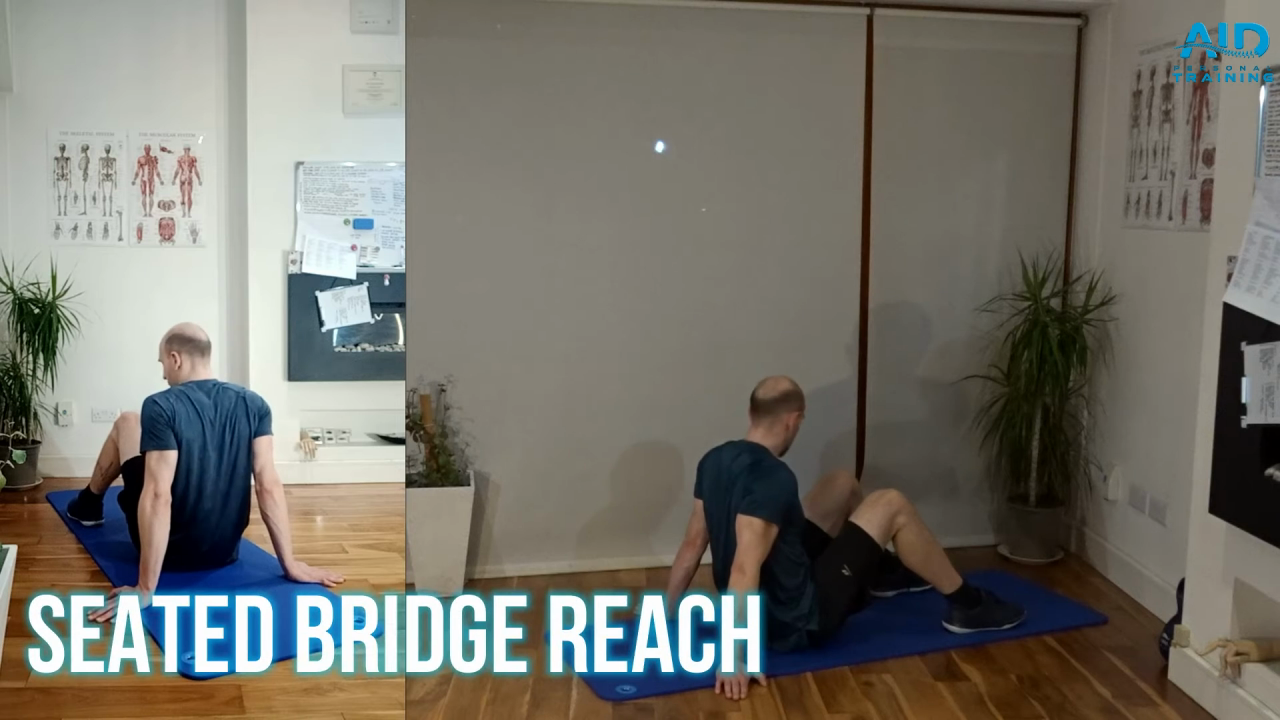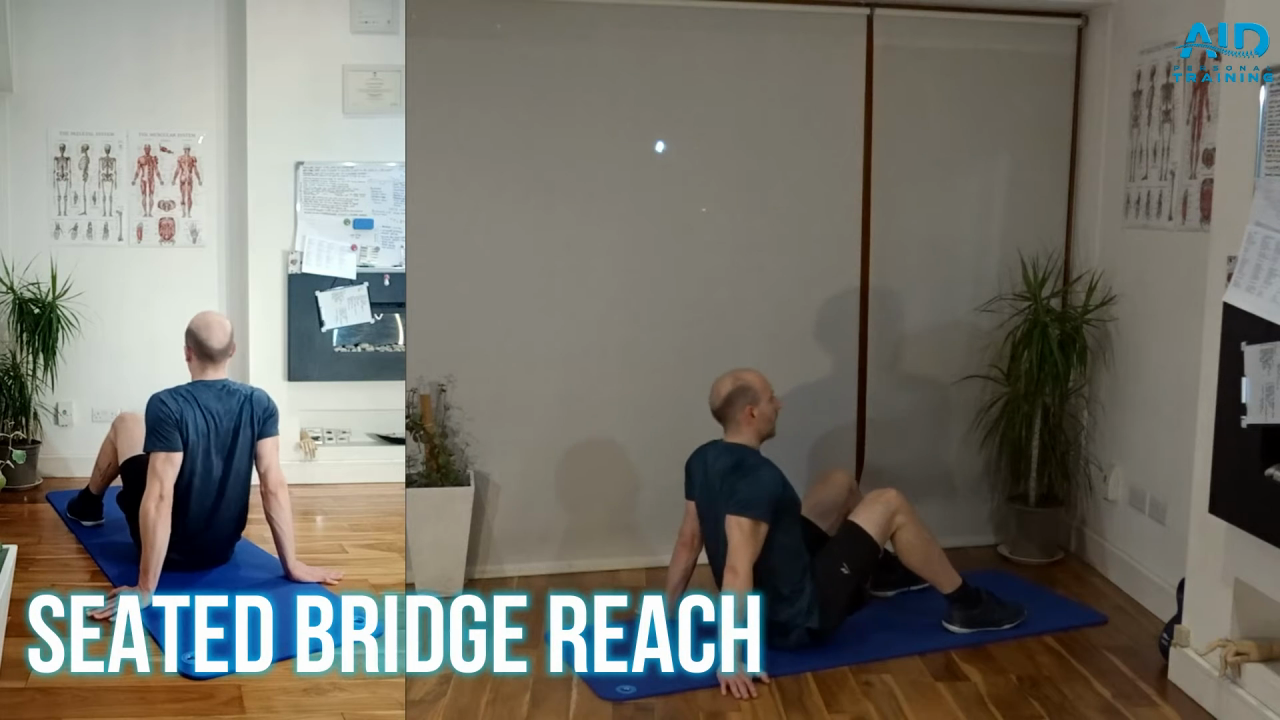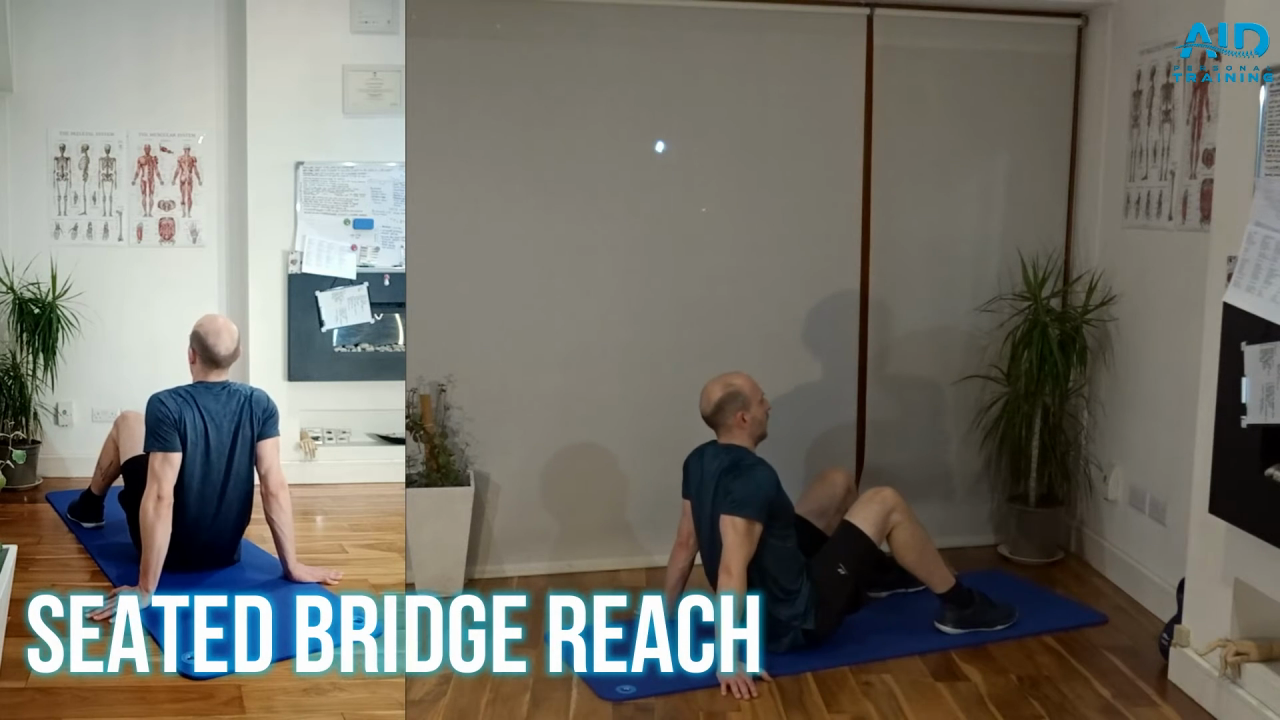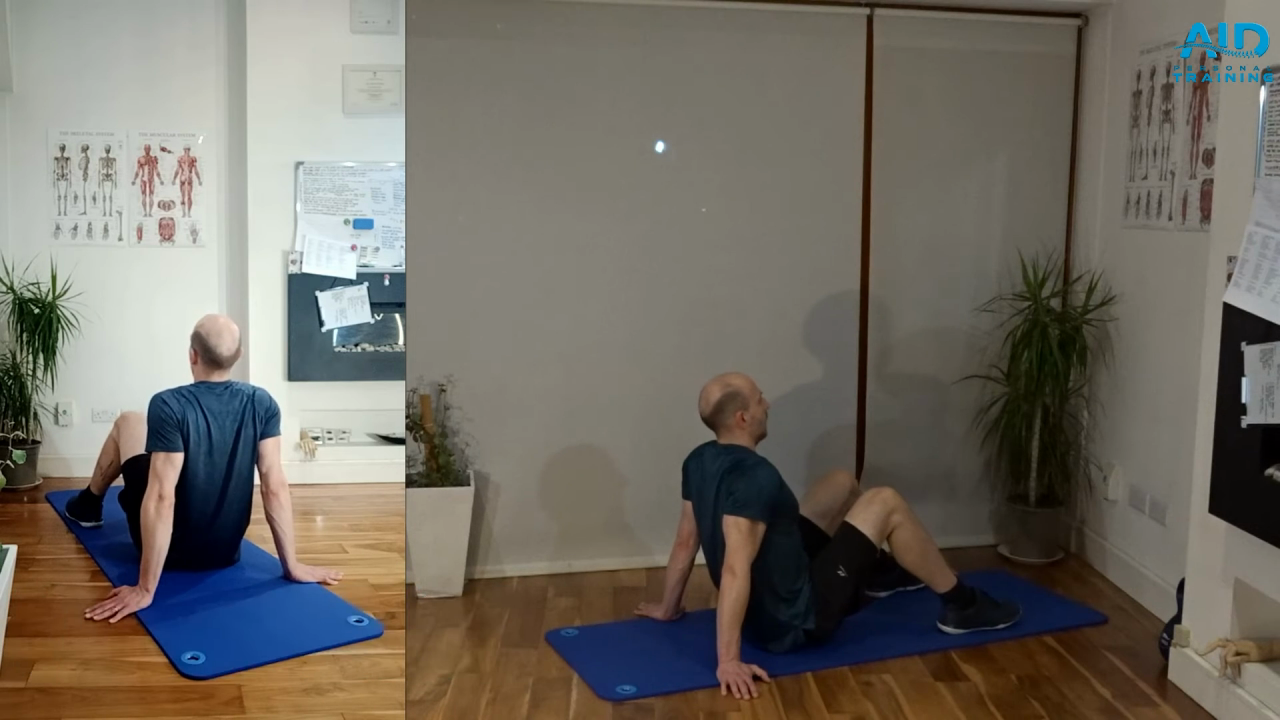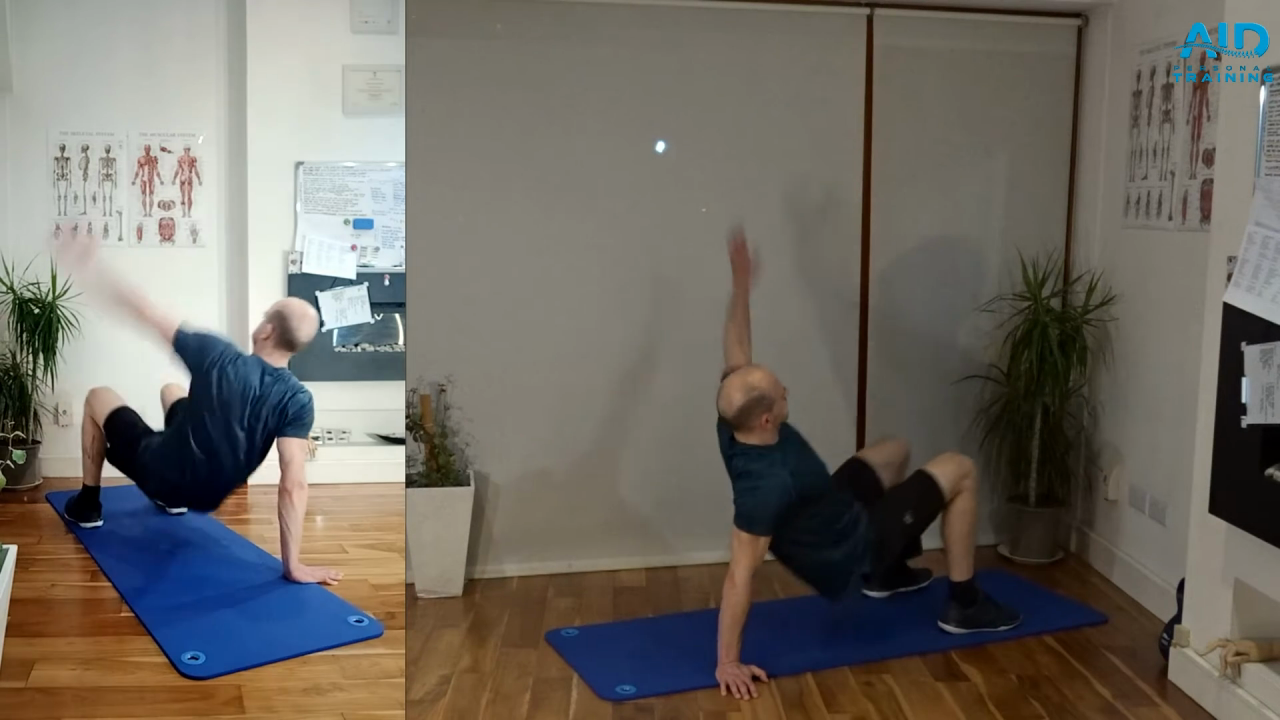
dt=1s
person 1, frame 1
left shoulder: (715, 460)
right shoulder: (772, 478)
left elbow: (693, 543)
right elbow: (745, 568)
left wrist: (668, 607)
left hip: (762, 604)
right hip: (796, 620)
left knee: (844, 485)
right knee: (891, 505)
left ankle: (883, 571)
right ankle: (967, 605)
person 1, frame 2
left shoulder: (703, 460)
right shoulder: (757, 477)
left elbow: (688, 542)
right elbow: (737, 569)
left wrist: (666, 610)
left hip: (763, 603)
right hip: (797, 617)
left knee: (842, 484)
right knee: (889, 504)
left ankle: (881, 572)
right ankle: (966, 605)
person 1, frame 3
left shoulder: (699, 461)
right shoulder: (752, 477)
left elbow: (686, 542)
right elbow: (732, 568)
left wrist: (668, 607)
left hip: (759, 605)
right hip: (794, 618)
left knee: (839, 483)
right knee: (886, 502)
left ankle: (878, 573)
right ankle: (960, 605)
person 1, frame 4
left shoulder: (699, 461)
right shoulder: (754, 477)
left elbow: (686, 541)
right elbow: (735, 569)
left wrist: (669, 607)
right wrist: (728, 660)
left hip: (762, 605)
right hip: (794, 620)
left knee: (843, 484)
right knee: (885, 503)
left ankle: (878, 572)
right ankle: (961, 605)
person 1, frame 5
left shoulder: (734, 426)
right shoulder: (771, 485)
left elbow: (737, 348)
right elbow: (740, 578)
left wrist: (742, 283)
right wrist: (728, 664)
left hip: (830, 523)
right hip: (850, 559)
left knee: (895, 451)
right knee: (959, 470)
left ankle: (886, 573)
right ankle: (963, 605)
person 2, frame 1
left shoulder: (161, 407)
right shoulder: (254, 405)
left elbow: (158, 498)
right elbow: (269, 487)
left wrist: (145, 590)
right wrist: (290, 564)
left hip: (169, 550)
right hip: (224, 551)
left knee: (126, 423)
left ankle: (89, 505)
person 2, frame 2
left shoulder: (167, 406)
right shoulder: (260, 404)
left elbow: (160, 498)
right elbow: (274, 487)
left wrist: (145, 589)
right wrist: (291, 565)
left hip: (170, 548)
right hip: (222, 551)
left knee: (125, 424)
left ankle: (88, 504)
person 2, frame 3
left shoulder: (166, 406)
right shoulder: (260, 405)
left elbow: (161, 499)
right elbow: (275, 488)
left wrist: (145, 590)
right wrist: (292, 566)
left hip: (170, 551)
right hip: (224, 553)
left knee: (127, 422)
left ankle: (90, 506)
person 2, frame 4
left shoulder: (169, 406)
right shoulder: (262, 404)
left elbow: (162, 499)
right elbow: (275, 487)
left wrist: (145, 589)
right wrist: (292, 566)
left hip: (172, 548)
right hip: (225, 553)
left knee: (129, 423)
left ankle: (89, 505)
person 2, frame 5
left shoulder: (219, 358)
right shoulder: (298, 400)
left elbow: (149, 315)
right elbow: (294, 486)
left wrist: (88, 264)
right wrist: (293, 566)
left hip: (162, 475)
right hip: (206, 496)
left knee: (99, 399)
right knee: (172, 391)
left ankle: (88, 503)
